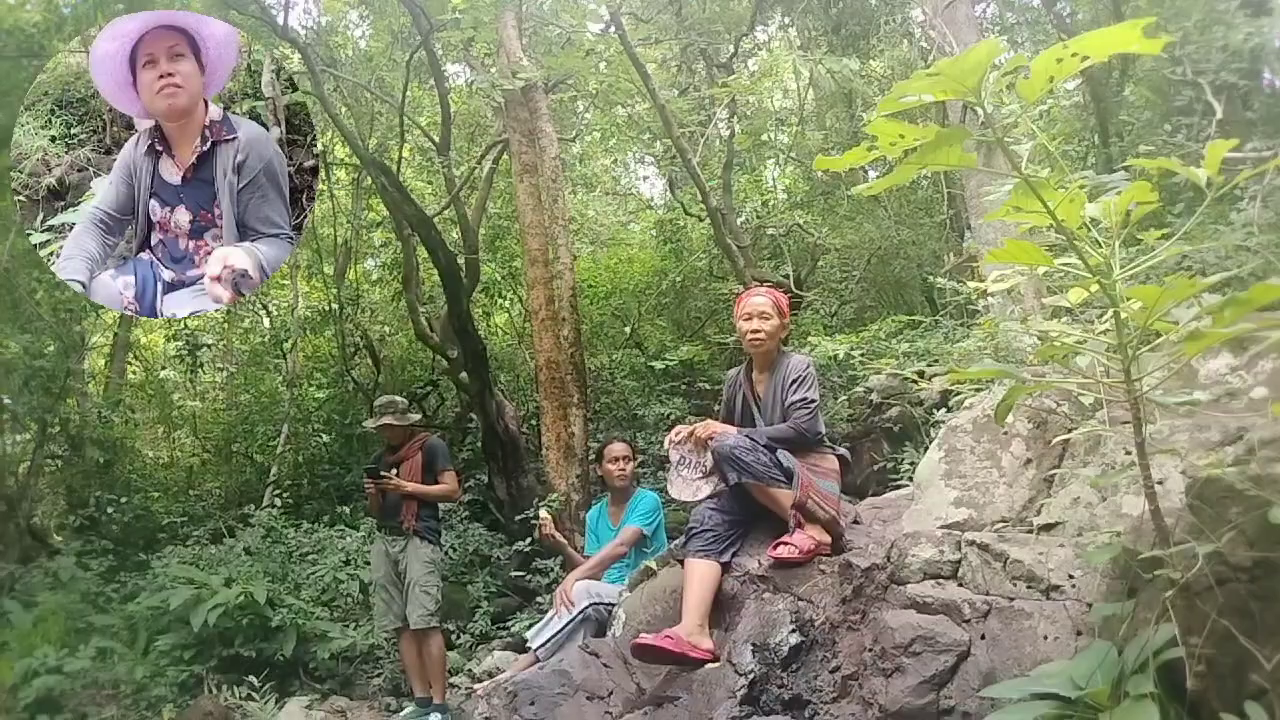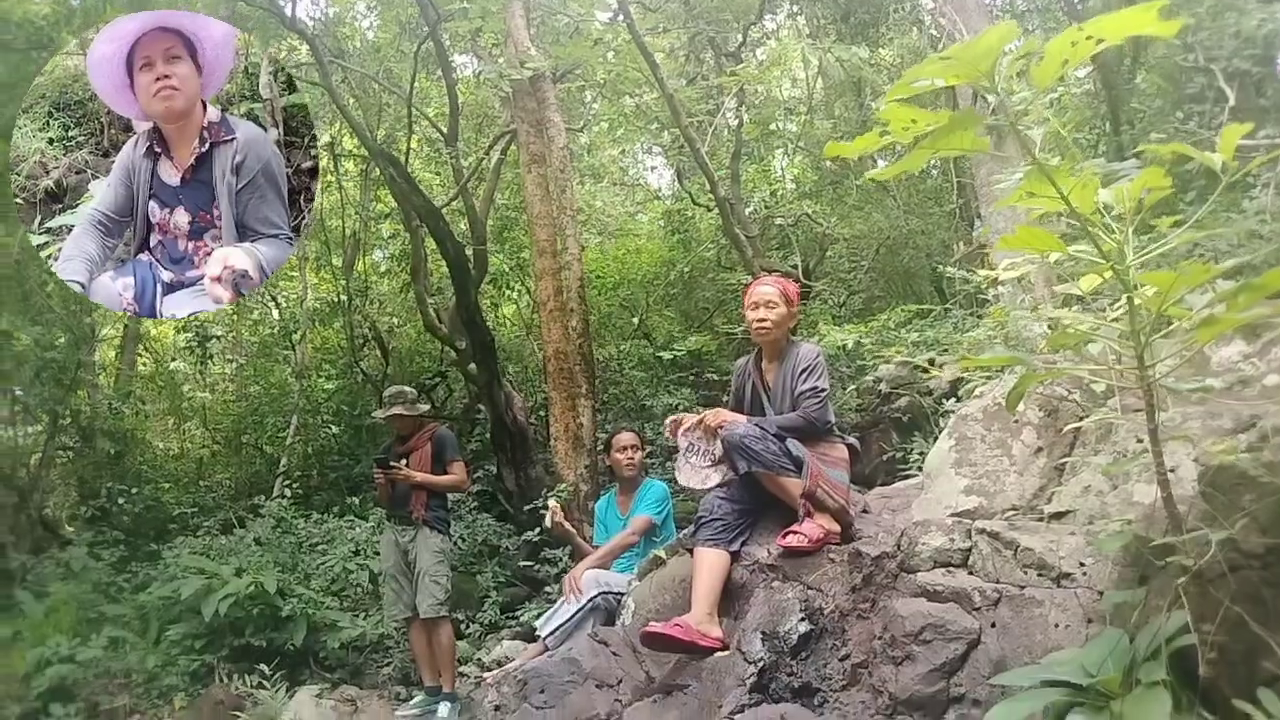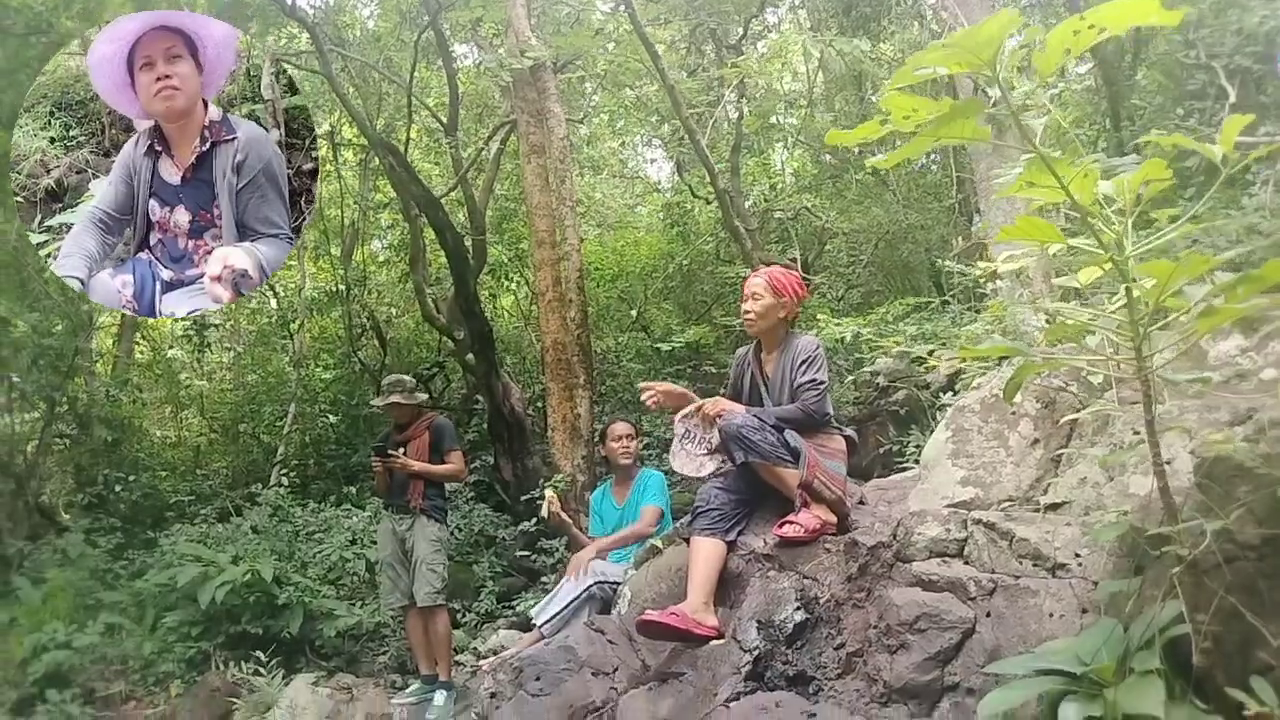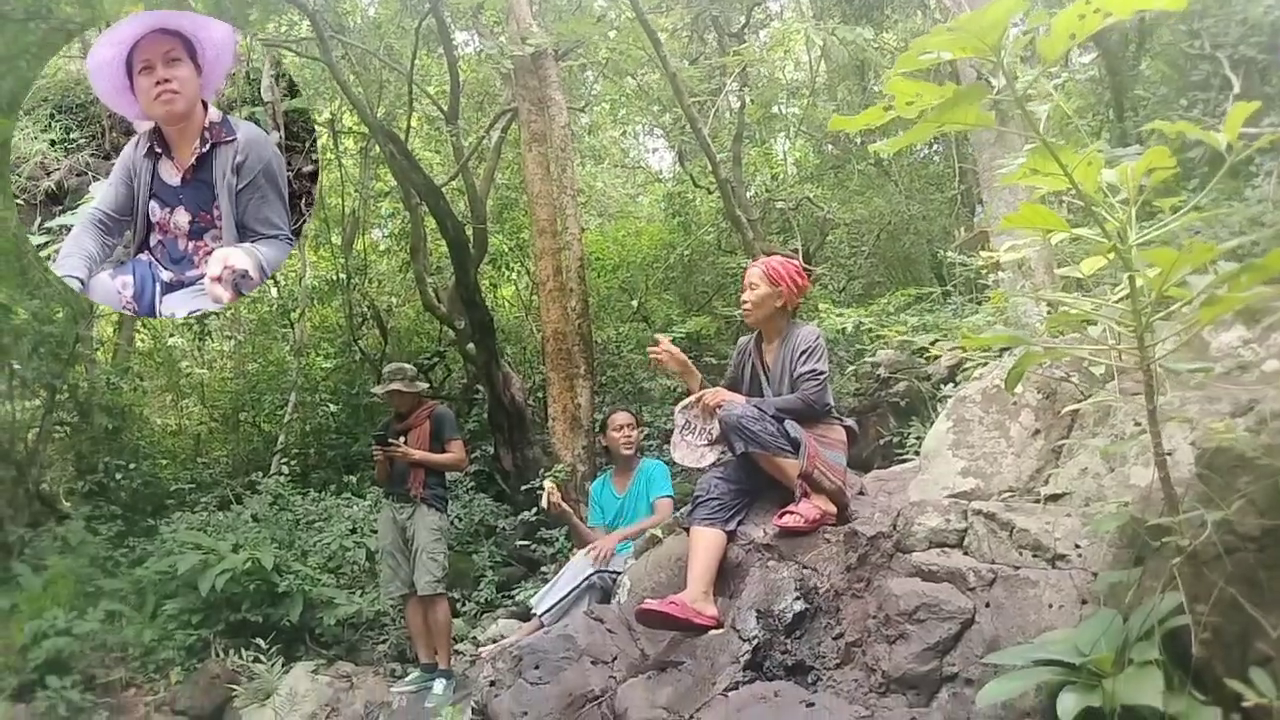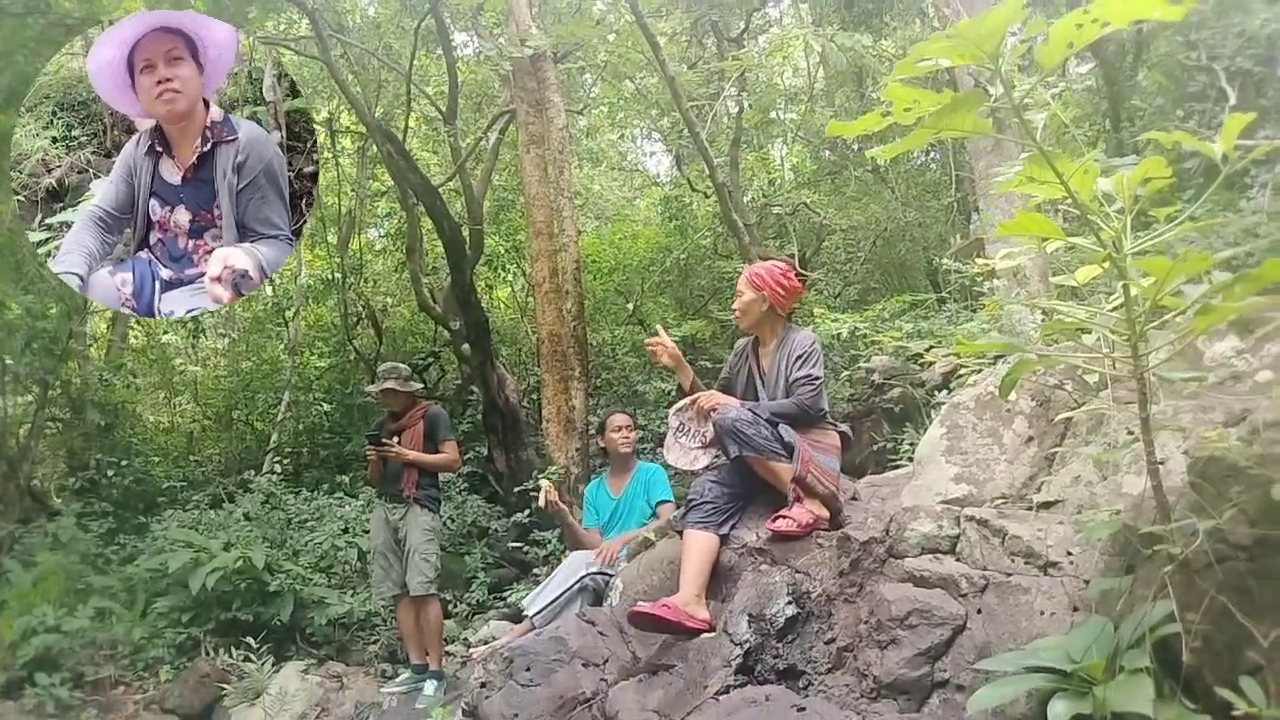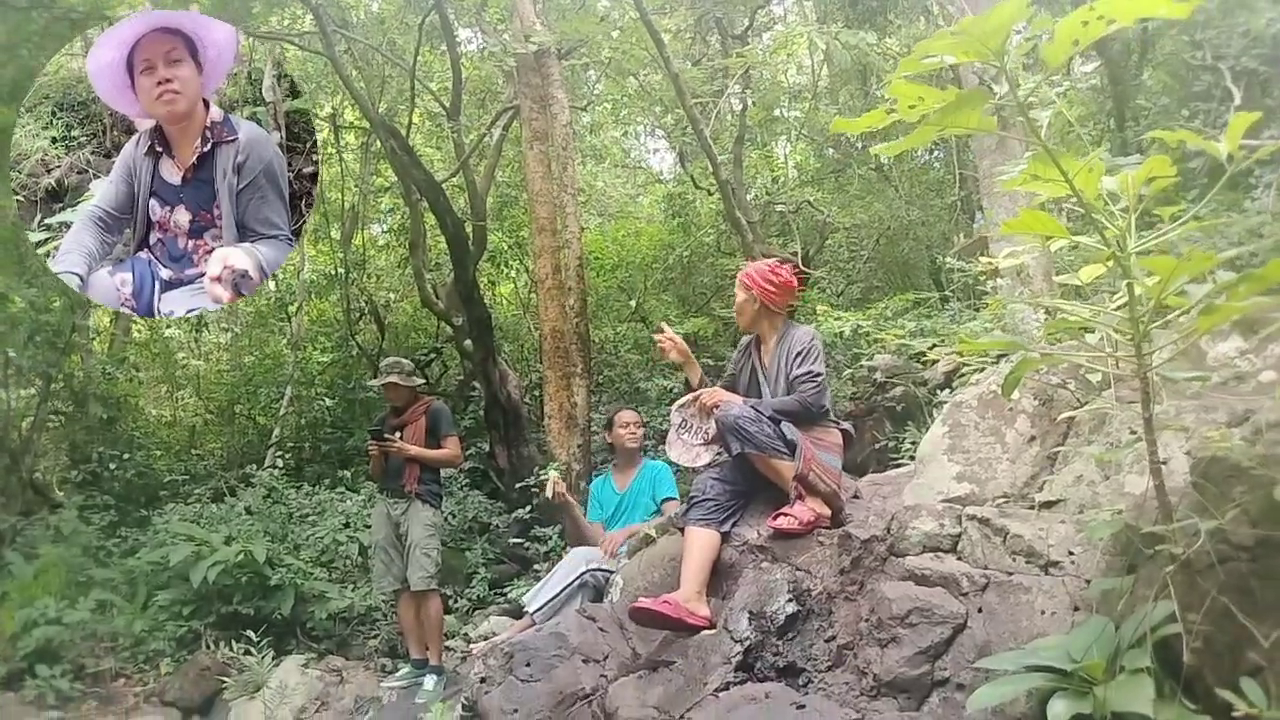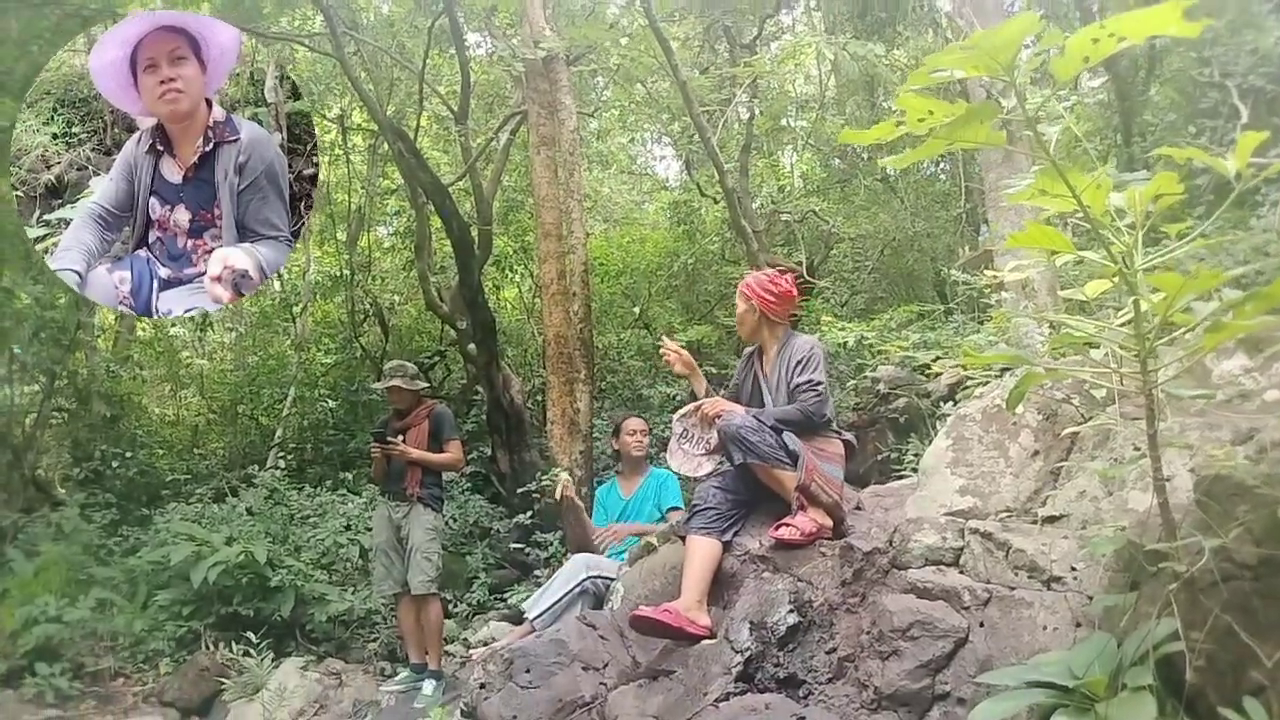
dt=0.2s
person 1, frame 1
left shoulder: (798, 367)
right shoulder: (735, 380)
left elbow: (803, 430)
right elbow: (723, 433)
left wrist: (734, 433)
right wrist: (695, 432)
left hip: (807, 475)
right hip: (760, 485)
left knee: (730, 447)
right knee: (706, 518)
left ankle: (811, 528)
right ankle: (693, 633)
person 1, frame 2
left shoulder: (807, 356)
right shoulder: (745, 368)
left elbow: (813, 419)
right elbow: (732, 422)
left wrist: (744, 422)
right wrist: (700, 421)
left hip: (817, 464)
right hip: (770, 473)
left knee: (740, 436)
right knee: (716, 506)
left ankle: (820, 517)
right ankle: (703, 621)
person 1, frame 3
left shoulder: (806, 348)
right shoulder: (744, 358)
left elbow: (812, 410)
right elbow: (724, 414)
left wrist: (743, 412)
right wrist: (685, 399)
left hip: (815, 455)
right hip: (767, 464)
left knee: (739, 427)
right knee: (714, 496)
left ankle: (817, 507)
right ankle: (699, 610)
person 1, frame 4
left shoulder: (807, 338)
right shoulder: (746, 348)
left elbow: (812, 401)
right elbow: (722, 402)
left wrist: (743, 402)
right wrist: (686, 371)
left hip: (814, 445)
right hip: (767, 454)
left knee: (737, 417)
right knee: (713, 487)
left ankle: (817, 498)
right ankle: (698, 600)
person 1, frame 5
left shoulder: (802, 343)
right shoulder: (742, 351)
left elbow: (807, 406)
right elbow: (714, 402)
left wrist: (738, 406)
right wrist: (680, 367)
left hip: (808, 449)
right hip: (762, 458)
left knee: (731, 420)
right knee: (707, 490)
left ankle: (810, 502)
right ankle: (690, 603)
person 1, frame 6
left shoulder: (803, 339)
right shoulder: (746, 349)
left elbow: (809, 402)
right elbow: (718, 400)
left wrist: (740, 402)
right wrist: (687, 362)
left hip: (810, 447)
right hip: (763, 456)
left knee: (734, 417)
right knee: (709, 486)
left ankle: (811, 500)
right ankle: (691, 599)
person 1, frame 7
left shoulder: (805, 348)
right shoulder: (749, 359)
left elbow: (811, 412)
right elbow: (722, 410)
left wrist: (742, 412)
right wrist: (693, 374)
left hip: (813, 457)
right hip: (765, 466)
left knee: (737, 426)
right knee: (711, 495)
left ankle: (813, 511)
right ankle: (691, 607)
person 2, frame 1
left shoulder: (431, 447)
right shoulder: (379, 459)
left elbow: (452, 491)
left wrist: (406, 487)
right wrist: (373, 495)
left hip: (418, 540)
right hip: (385, 542)
left knee: (425, 622)
right knee: (401, 624)
person 2, frame 2
left shoulder: (440, 437)
right shoulder: (388, 449)
left elbow: (461, 481)
left wrist: (415, 477)
right wrist: (382, 485)
left hip: (428, 529)
right hip: (394, 531)
left knee: (435, 611)
right knee: (410, 614)
right ankle: (430, 690)
person 2, frame 3
left shoulder: (438, 426)
right shoulder: (386, 438)
left elbow: (459, 470)
left wrist: (413, 466)
right wrist: (380, 474)
left hip: (425, 518)
right hip: (391, 520)
left knee: (431, 600)
right knee: (407, 602)
left ankle: (445, 684)
right ankle: (426, 678)
person 2, frame 4
left shoulder: (439, 415)
right shoulder: (387, 426)
left elbow: (460, 460)
left wrist: (414, 455)
right wrist: (381, 462)
left hip: (425, 507)
right hip: (392, 509)
left knee: (431, 589)
right knee: (407, 591)
left ankle: (444, 672)
right ankle: (425, 667)
person 2, frame 5
left shoulder: (433, 416)
right shoulder: (380, 427)
left elbow: (453, 460)
left wrist: (407, 455)
right wrist: (374, 463)
left hip: (418, 508)
right hip: (384, 509)
left knee: (423, 589)
right knee: (399, 591)
left ankle: (436, 674)
right ankle: (417, 668)
person 2, frame 6
left shoulder: (435, 411)
right shoulder: (383, 421)
left elbow: (455, 456)
left wrist: (409, 450)
right wrist: (376, 457)
left hip: (420, 503)
right hip: (386, 504)
left knee: (424, 584)
right knee: (400, 586)
left ankle: (436, 668)
right ankle: (417, 663)
person 2, frame 7
left shoulder: (438, 415)
right shoulder: (385, 424)
left elbow: (457, 460)
left wrist: (411, 453)
right wrist: (378, 460)
left hip: (421, 506)
right hip: (387, 507)
left knee: (424, 588)
right knee: (400, 590)
left ankle: (435, 673)
right ankle: (416, 667)
person 3, frame 1
left shoulder: (249, 144)
right shoulder: (139, 150)
left elbow: (278, 242)
right elbow: (100, 224)
left wrist: (247, 259)
right wrist: (66, 284)
left hip: (214, 291)
right hip: (149, 279)
person 3, frame 2
left shoulder: (247, 145)
right shoulder: (137, 152)
left elbow: (277, 242)
right elbow: (99, 226)
left wrist: (247, 260)
right wrist: (65, 287)
left hip: (212, 291)
right hip: (148, 280)
person 3, frame 3
left shoulder: (248, 144)
right shoulder: (138, 150)
left elbow: (277, 242)
right elbow: (99, 223)
left wrist: (247, 261)
right wrist: (65, 282)
left hip: (212, 290)
right hip: (148, 278)
person 3, frame 4
left shoulder: (248, 145)
right shoulder: (138, 152)
left elbow: (277, 242)
right elbow: (99, 224)
left wrist: (247, 262)
right wrist: (65, 281)
left hip: (212, 290)
right hip: (148, 280)
person 3, frame 5
left shoulder: (249, 144)
right shoulder: (139, 150)
left elbow: (278, 243)
right elbow: (99, 222)
left wrist: (248, 259)
right wrist: (64, 279)
left hip: (213, 289)
right hip: (147, 278)
person 3, frame 6
left shoulder: (249, 144)
right shoulder: (139, 150)
left elbow: (277, 243)
right elbow: (98, 222)
left wrist: (247, 262)
right wrist: (63, 278)
left hip: (211, 289)
right hip: (146, 277)
person 3, frame 7
left shoulder: (250, 145)
right shoulder: (140, 148)
left elbow: (276, 244)
right elbow: (98, 219)
left wrist: (247, 261)
right wrist: (62, 276)
left hip: (210, 288)
right hip: (145, 276)
person 4, frame 1
left shoulder: (647, 501)
right shoulder: (595, 515)
left elbow: (621, 547)
right elbow: (595, 573)
left wrist: (573, 577)
right wrist: (564, 548)
right hip: (606, 598)
left knee: (582, 591)
right knee: (582, 607)
left ankle: (519, 668)
person 4, frame 2
left shoulder: (655, 490)
right shoulder: (603, 505)
left elbow: (632, 536)
right elbow: (605, 563)
left wrist: (585, 565)
right wrist: (572, 538)
right hip: (616, 587)
left knee: (592, 580)
right knee: (591, 601)
left ankle: (531, 656)
person 4, frame 3
left shoulder: (652, 480)
right shoulder: (599, 497)
left elbow: (646, 527)
right elbow: (600, 553)
left wrist: (598, 546)
right wrist: (570, 529)
right hip: (612, 577)
left knee: (587, 574)
left ankle: (527, 644)
person 4, frame 4
left shoulder: (654, 470)
right shoulder: (598, 488)
left elbow: (663, 518)
right elbow: (598, 544)
left wrist: (618, 536)
right wrist: (570, 519)
right hip: (612, 568)
left knee: (587, 561)
right knee: (587, 581)
left ankle: (527, 633)
person 4, frame 5
left shoulder: (652, 474)
right shoulder: (594, 490)
left elbow: (669, 524)
right elbow: (593, 546)
left wrist: (623, 539)
right wrist: (566, 518)
right hip: (604, 572)
left knee: (581, 561)
right knee: (581, 584)
left ankle: (517, 635)
person 4, frame 6
left shoulder: (658, 471)
right shoulder: (599, 486)
right elbow: (596, 541)
left wrist: (628, 531)
right wrist: (571, 510)
right hip: (607, 566)
left knee: (582, 557)
right knee: (581, 583)
left ankle: (518, 630)
person 4, frame 7
left shoulder: (664, 479)
right shoulder: (604, 492)
right elbow: (600, 548)
left wrist: (631, 528)
right wrist: (579, 513)
right hip: (608, 573)
left knee: (582, 563)
right knee: (583, 587)
left ankle: (518, 636)
